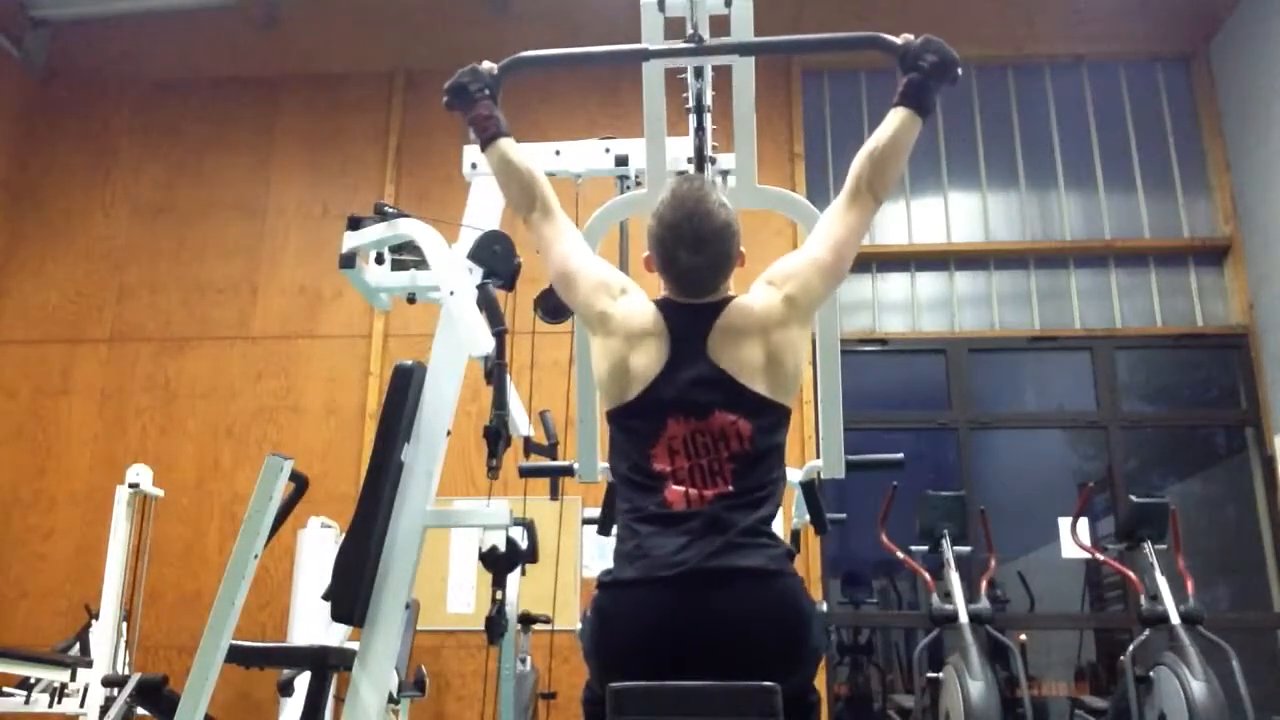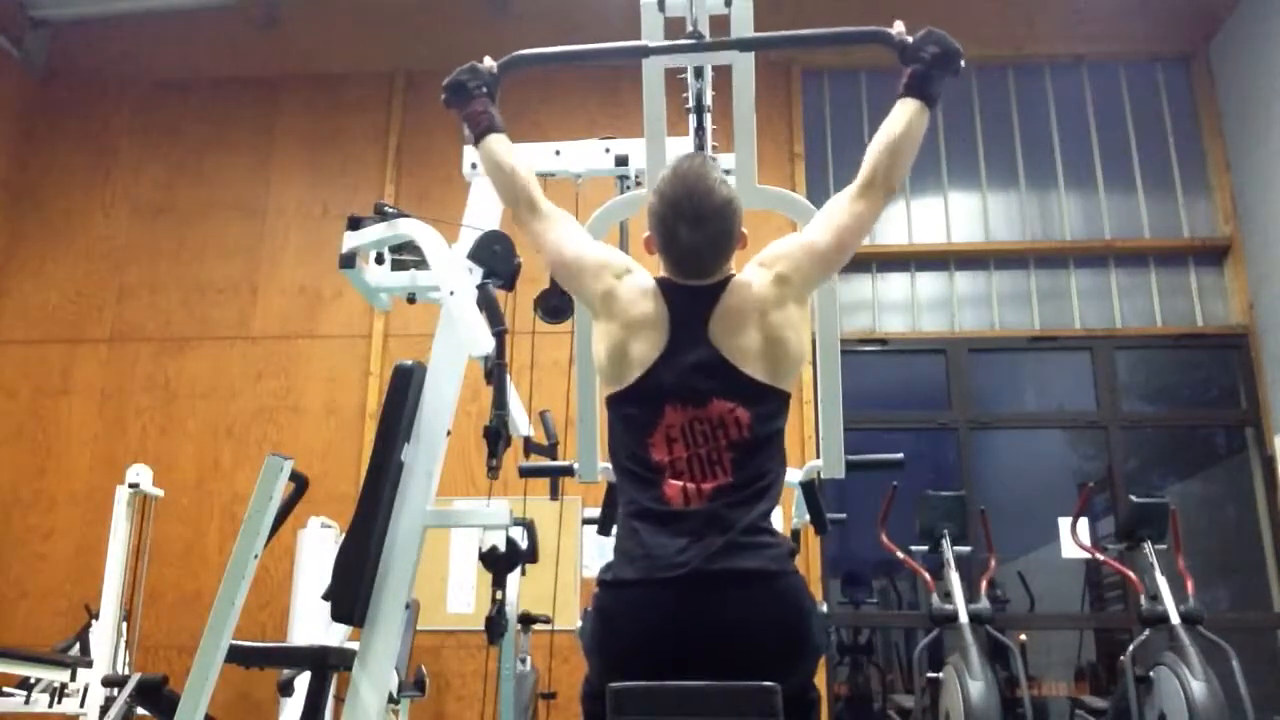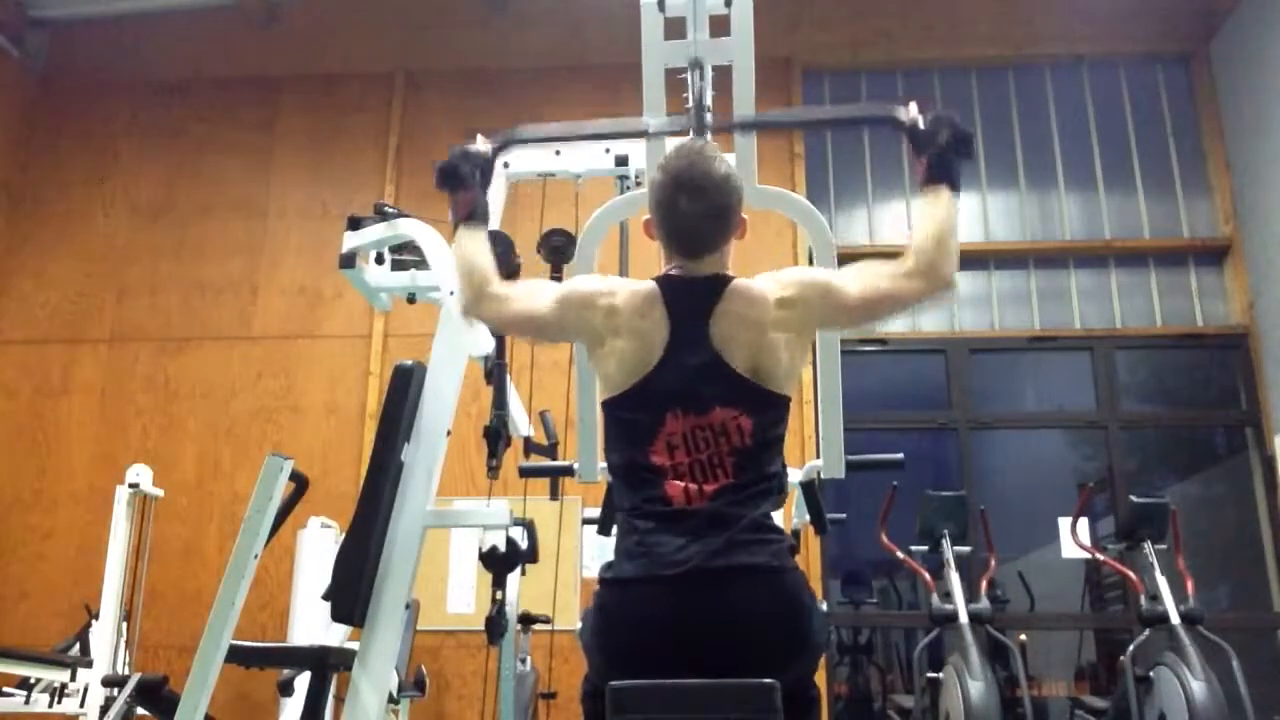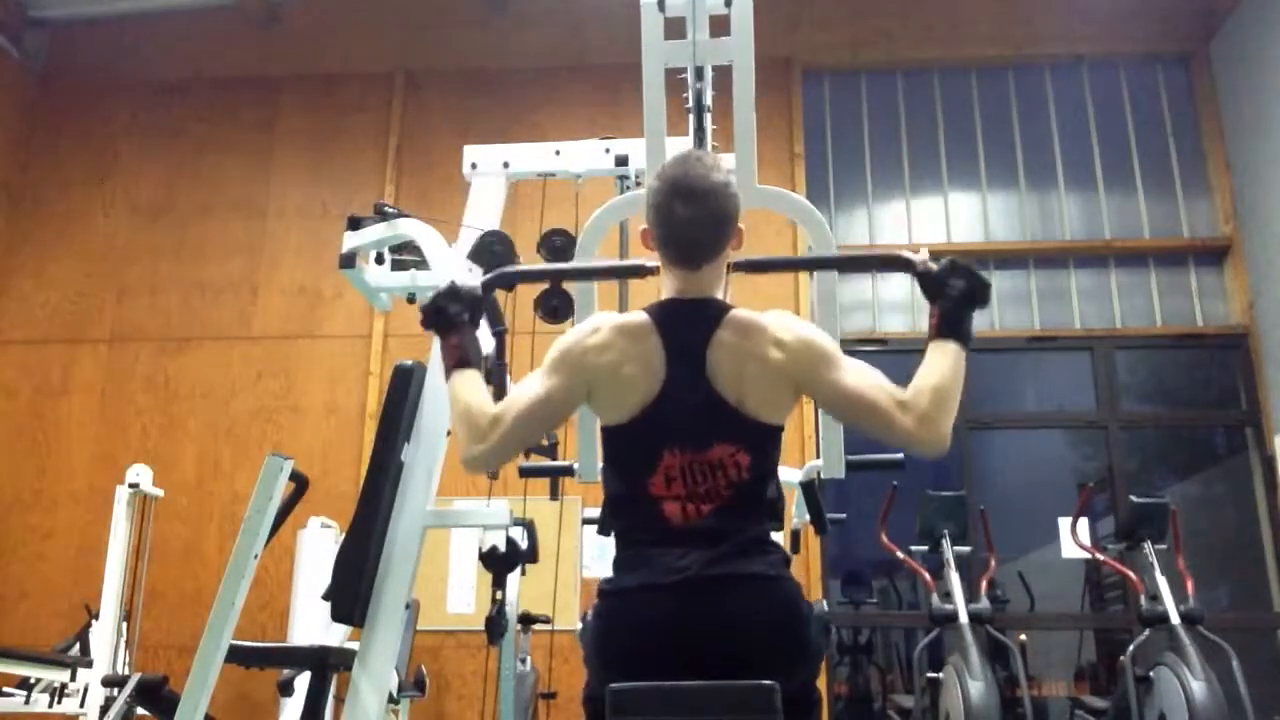
dt=0.4s
person 1, frame 1
left shoulder: (618, 322)
right shoulder: (773, 316)
left elbow: (539, 208)
right elbow: (861, 193)
left wrist: (486, 117)
right wrist: (915, 92)
left hip: (636, 610)
right hip: (762, 606)
person 1, frame 2
left shoulder: (620, 302)
right shoulder: (774, 297)
left elbow: (531, 206)
right elbow: (872, 187)
left wrist: (480, 115)
right wrist: (919, 84)
left hip: (638, 606)
right hip: (761, 602)
person 1, frame 3
left shoulder: (608, 312)
right shoulder: (782, 308)
left elbow: (483, 298)
right elbow: (926, 273)
left wrist: (470, 202)
right wrist: (937, 170)
left hip: (638, 604)
right hip: (761, 599)
person 1, frame 4
left shoulder: (599, 345)
right shoulder: (782, 344)
left elbow: (479, 447)
right elbow: (926, 430)
left wrist: (459, 347)
right wrist: (949, 325)
left hip: (638, 617)
right hip: (759, 614)
